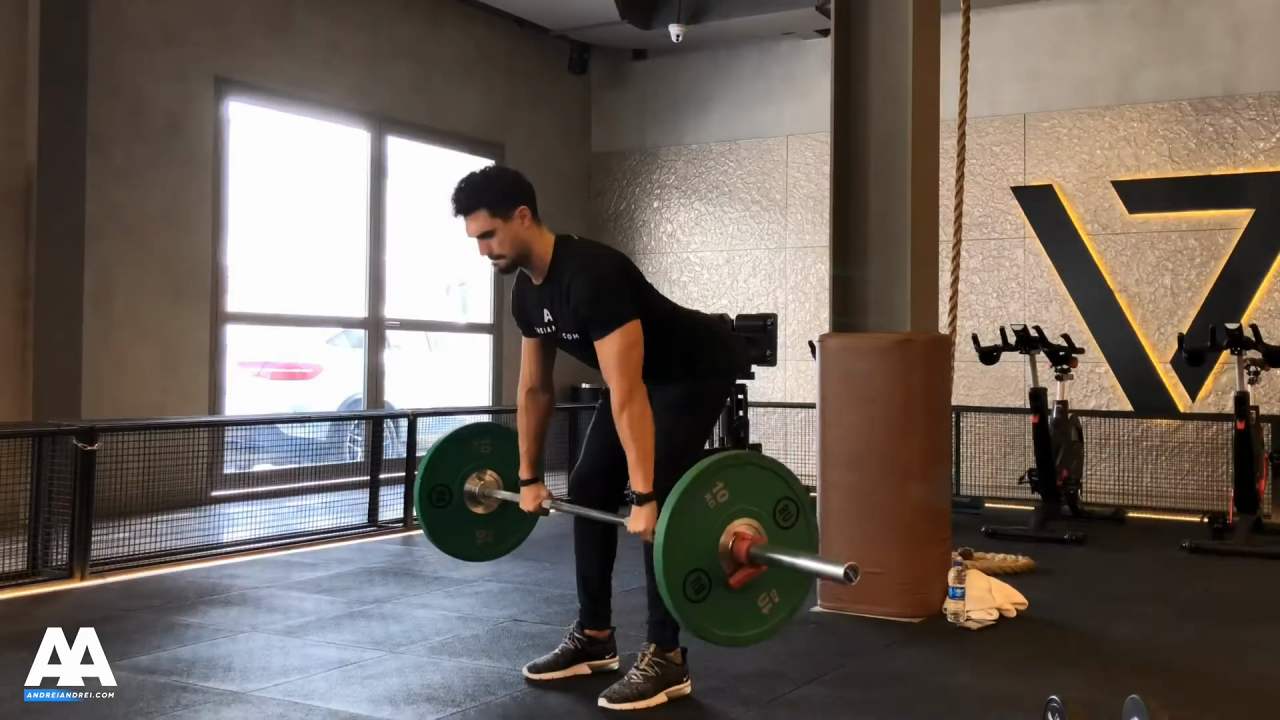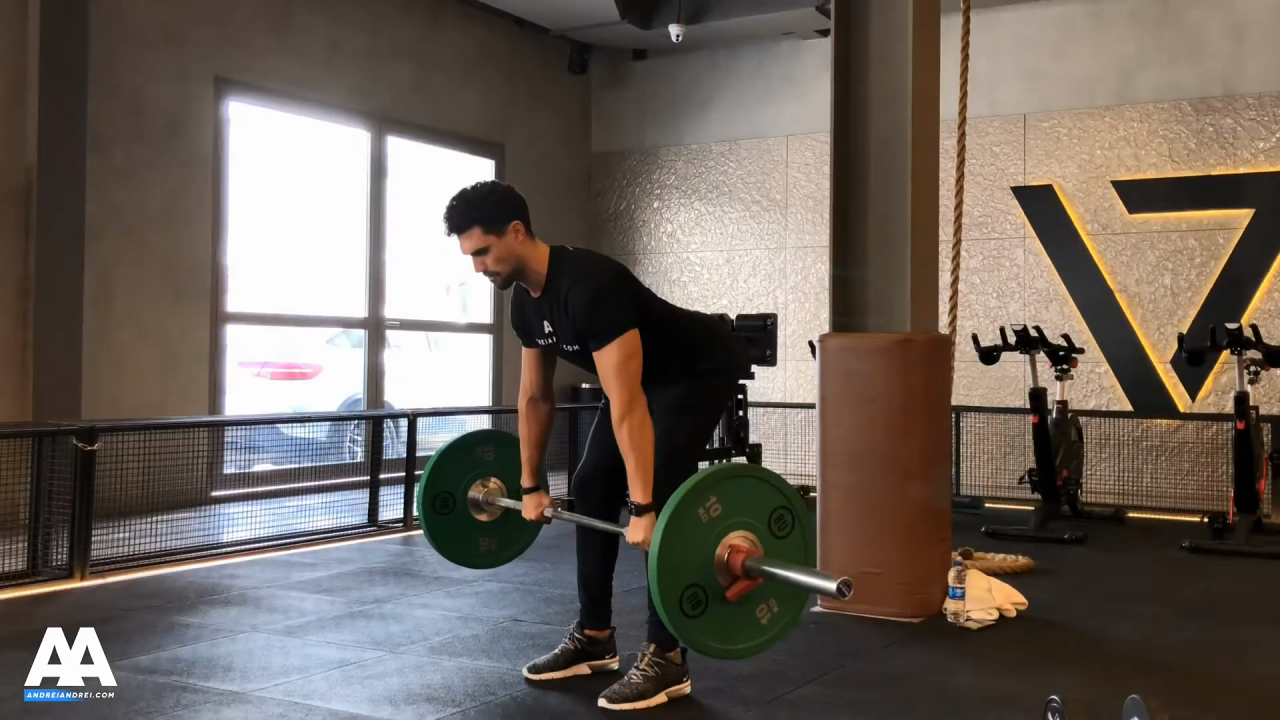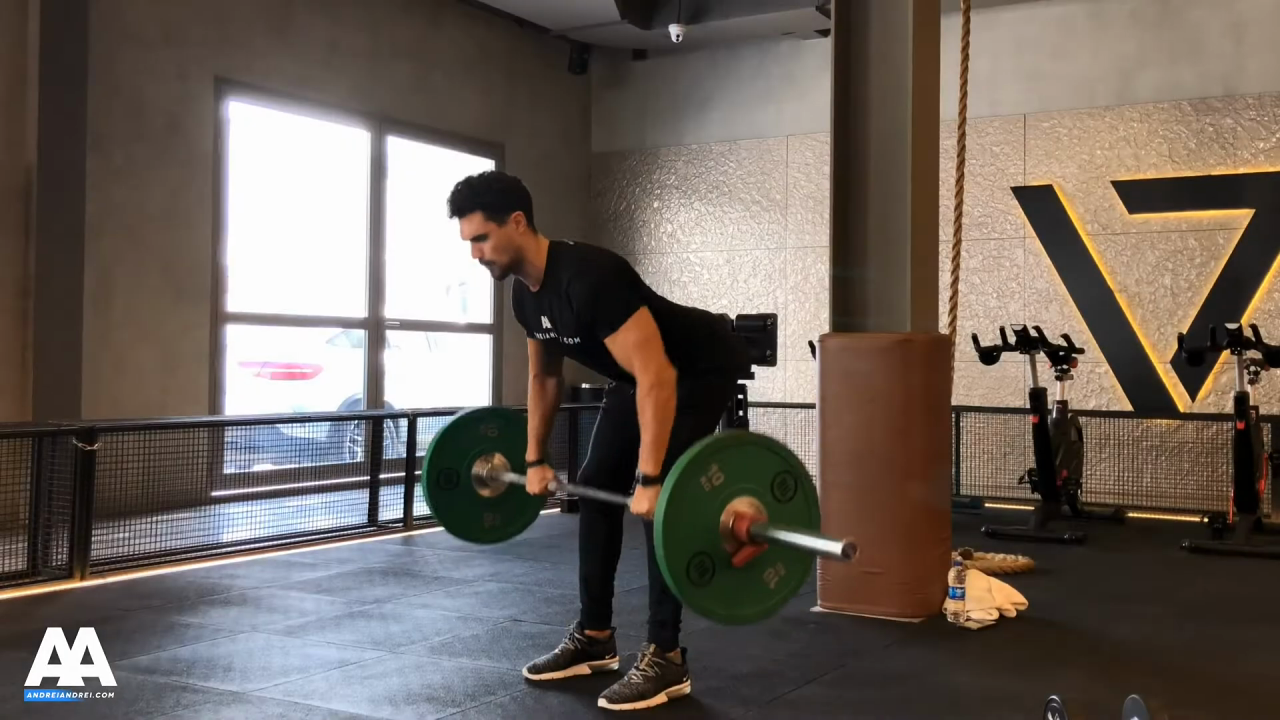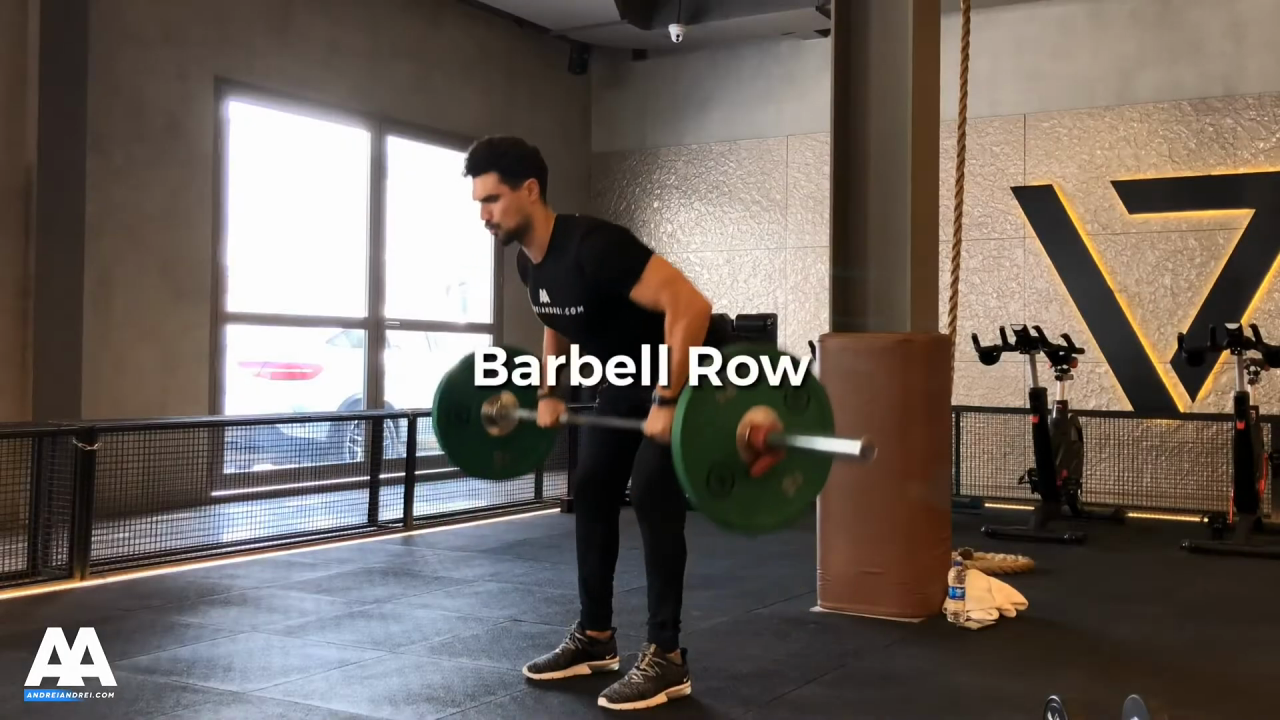
dt=0.2s
person 1, frame 1
left shoulder: (593, 275)
right shoulder: (526, 292)
left elbow: (627, 394)
right elbow: (534, 387)
left wrist: (644, 498)
right wrist: (529, 476)
left hip: (696, 365)
right hip: (640, 372)
left knee: (658, 496)
right knee: (588, 487)
left ankle: (665, 657)
right ankle: (594, 636)
person 1, frame 2
left shoulder: (590, 285)
right shoulder: (525, 303)
left elbow: (627, 407)
right elbow: (534, 397)
left wrist: (642, 508)
right wrist: (530, 485)
left hip: (700, 370)
right hip: (644, 374)
left knee: (658, 495)
right knee: (590, 488)
left ankle: (665, 658)
right ankle: (594, 636)
person 1, frame 3
left shoulder: (590, 277)
right shoulder: (526, 295)
left elbow: (657, 378)
right elbow: (544, 377)
left wrist: (650, 480)
right wrist: (535, 459)
left hip: (699, 369)
right hip: (638, 370)
left knee: (657, 499)
right knee: (596, 488)
left ankle: (665, 658)
right ankle: (594, 637)
person 1, frame 4
left shoulder: (594, 247)
right shoulder: (528, 264)
left elbow: (689, 307)
left wrist: (668, 403)
right wrist: (550, 395)
left hip: (690, 362)
right hip: (630, 368)
left knee: (653, 493)
right knee: (590, 489)
left ankle: (666, 659)
right ankle: (595, 637)
